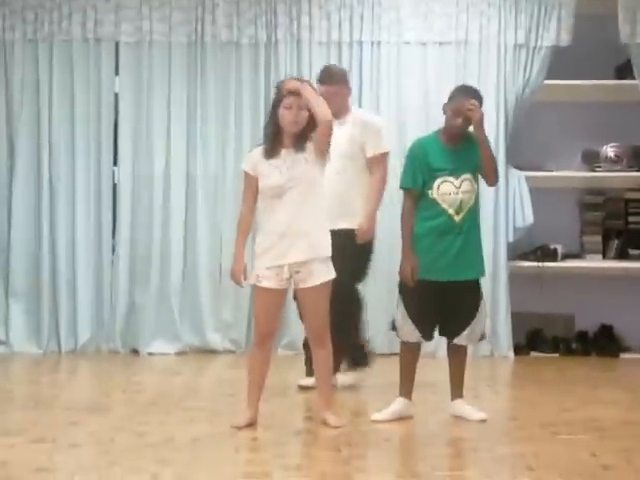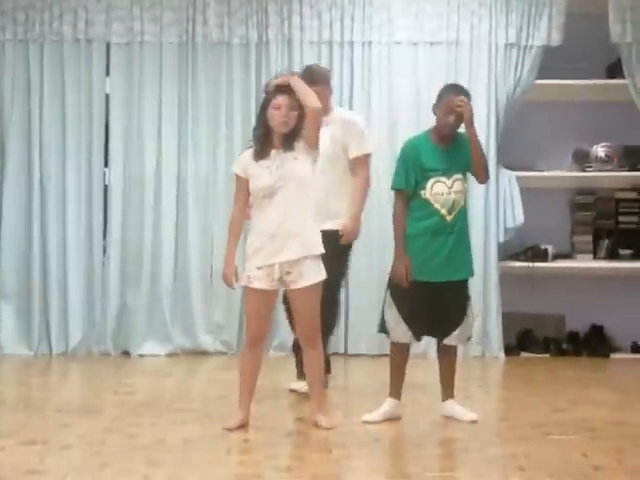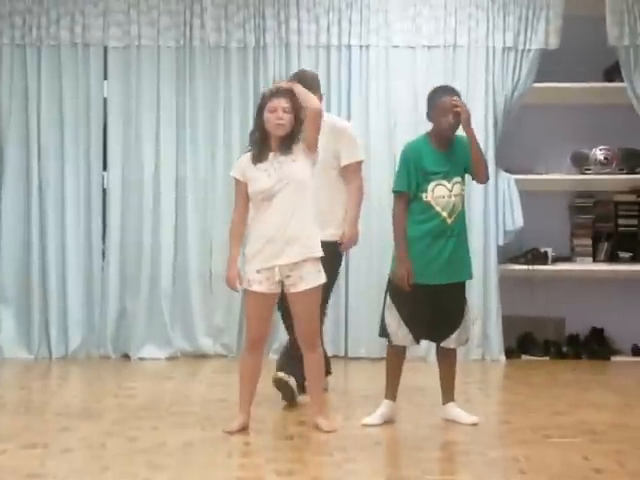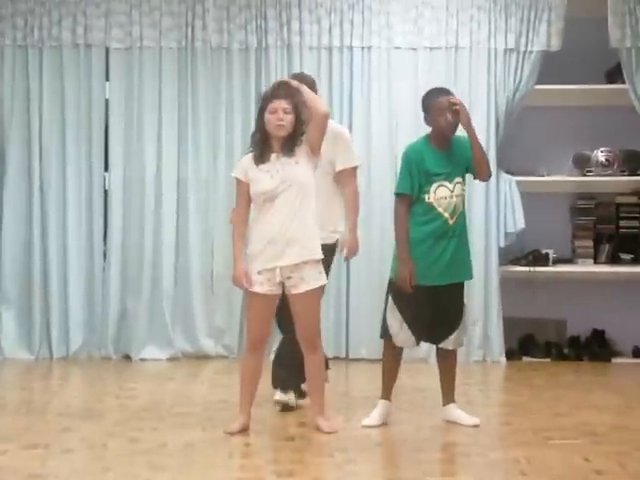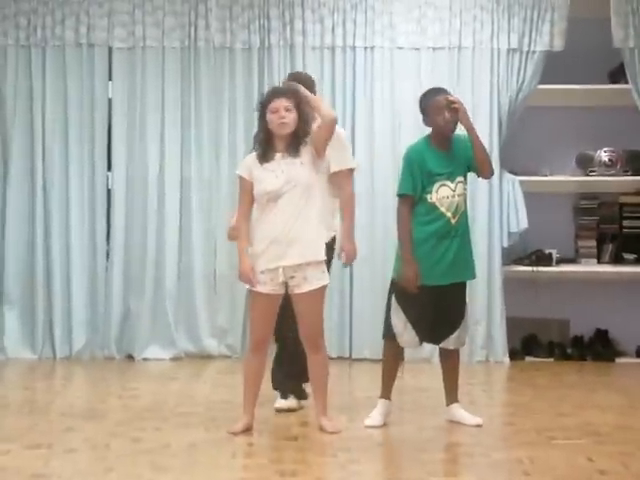
dt=0.1s
person 1, frame 1
left shoulder: (315, 150)
right shoulder: (258, 157)
left elbow: (326, 117)
right elbow: (247, 209)
left wrist: (303, 85)
right wrist: (238, 255)
left hip: (312, 254)
right hip: (270, 255)
left knee: (319, 335)
right knee: (263, 336)
left ankle: (327, 408)
right ankle: (251, 409)
person 1, frame 2
left shoulder: (305, 148)
right shoulder: (249, 159)
left elbow: (316, 108)
right elbow: (239, 211)
left wrist: (292, 79)
right wrist: (229, 257)
left hip: (302, 254)
right hip: (261, 256)
left knee: (310, 336)
right knee: (254, 337)
left ankle: (319, 409)
right ankle: (243, 410)
person 1, frame 3
left shoulder: (303, 151)
right shoulder: (247, 163)
left elbow: (315, 109)
right elbow: (239, 216)
left wrist: (292, 85)
right wrist: (232, 260)
left hip: (302, 257)
right hip: (261, 259)
left knee: (310, 339)
right knee: (254, 341)
left ankle: (319, 412)
right ankle: (243, 414)
person 1, frame 4
left shoulder: (306, 153)
right shoulder: (248, 164)
left elbow: (322, 112)
right elbow: (240, 215)
left wrist: (297, 86)
right wrist: (238, 259)
left hip: (303, 258)
right hip: (262, 260)
left knee: (310, 341)
right knee: (255, 342)
left ankle: (319, 413)
right ankle: (244, 414)
person 1, frame 5
left shoulder: (310, 153)
right shoulder: (252, 163)
left elbow: (330, 119)
right elbow: (243, 214)
left wrist: (306, 94)
right wrist: (243, 256)
left hip: (306, 258)
right hip: (265, 260)
left knee: (313, 340)
right knee: (258, 341)
left ankle: (322, 413)
right ankle: (248, 414)
person 2, frame 1
left shoulder: (475, 145)
right shoulder: (422, 148)
left elbow: (492, 179)
right elbow: (409, 203)
left wrist: (480, 131)
right wrist: (407, 253)
left hip: (465, 259)
right hip: (425, 259)
left knee: (461, 332)
right knee: (410, 331)
left ankle: (457, 400)
right ankle: (404, 400)
person 2, frame 2
left shoulder: (466, 144)
right shoulder: (414, 148)
left elbow: (482, 177)
right elbow: (400, 203)
left wrist: (471, 128)
right wrist: (400, 254)
left hip: (454, 259)
right hip: (416, 258)
left knee: (450, 332)
right knee: (401, 331)
left ankle: (448, 400)
right ankle: (393, 400)
person 2, frame 3
left shoulder: (462, 146)
right shoulder: (414, 151)
left elbow: (482, 177)
right elbow: (400, 206)
left wrist: (469, 129)
right wrist: (401, 258)
left hip: (452, 262)
right hip: (416, 261)
left knee: (450, 335)
right knee: (397, 333)
left ankle: (449, 403)
right ankle: (389, 403)
person 2, frame 4
left shoulder: (462, 146)
right shoulder: (415, 153)
left elbow: (485, 174)
right elbow: (402, 208)
left wrist: (470, 128)
right wrist: (404, 259)
left hip: (452, 262)
right hip: (417, 262)
left knee: (449, 336)
right knee: (397, 334)
left ankle: (449, 404)
right ankle: (384, 403)
person 2, frame 5
left shoulder: (463, 145)
right shoulder: (417, 153)
left elbow: (487, 172)
right elbow: (404, 208)
left wrist: (469, 125)
right wrist: (407, 260)
left hip: (454, 262)
right hip: (420, 262)
left knee: (452, 336)
right knee: (397, 334)
left ankle: (452, 404)
right ankle: (384, 402)
person 3, frame 1
left shoulder: (367, 124)
left elbow: (378, 172)
left wrist: (369, 216)
left hip: (351, 227)
left knee: (342, 295)
left ankle: (354, 359)
person 3, frame 2
left shoulder: (348, 123)
left elbow: (361, 173)
left wrist: (354, 217)
left hip: (334, 228)
left knee: (322, 296)
right ankle: (308, 367)
person 3, frame 3
left shoulder: (339, 130)
left elbow: (353, 179)
left wrist: (351, 223)
left hip: (326, 236)
right knee: (291, 307)
left ankle: (292, 372)
person 3, frame 4
left shoulder: (334, 134)
left elbow: (348, 185)
left wrist: (351, 231)
left hip: (319, 238)
right knee: (285, 309)
left ankle: (288, 382)
person 3, frame 5
left shoulder: (330, 135)
left elbow: (343, 186)
left wrist: (348, 233)
right wrist: (240, 220)
left knee: (299, 309)
right knee: (280, 308)
left ankle: (289, 386)
right ankle: (290, 378)
